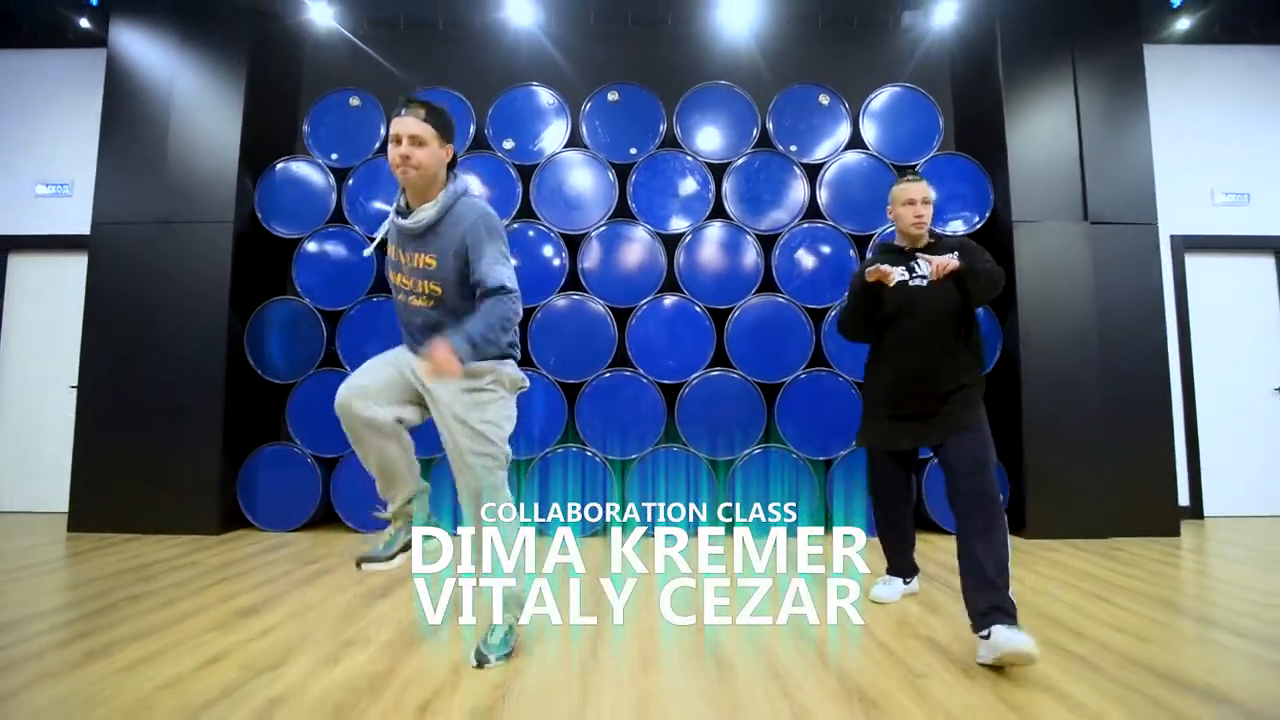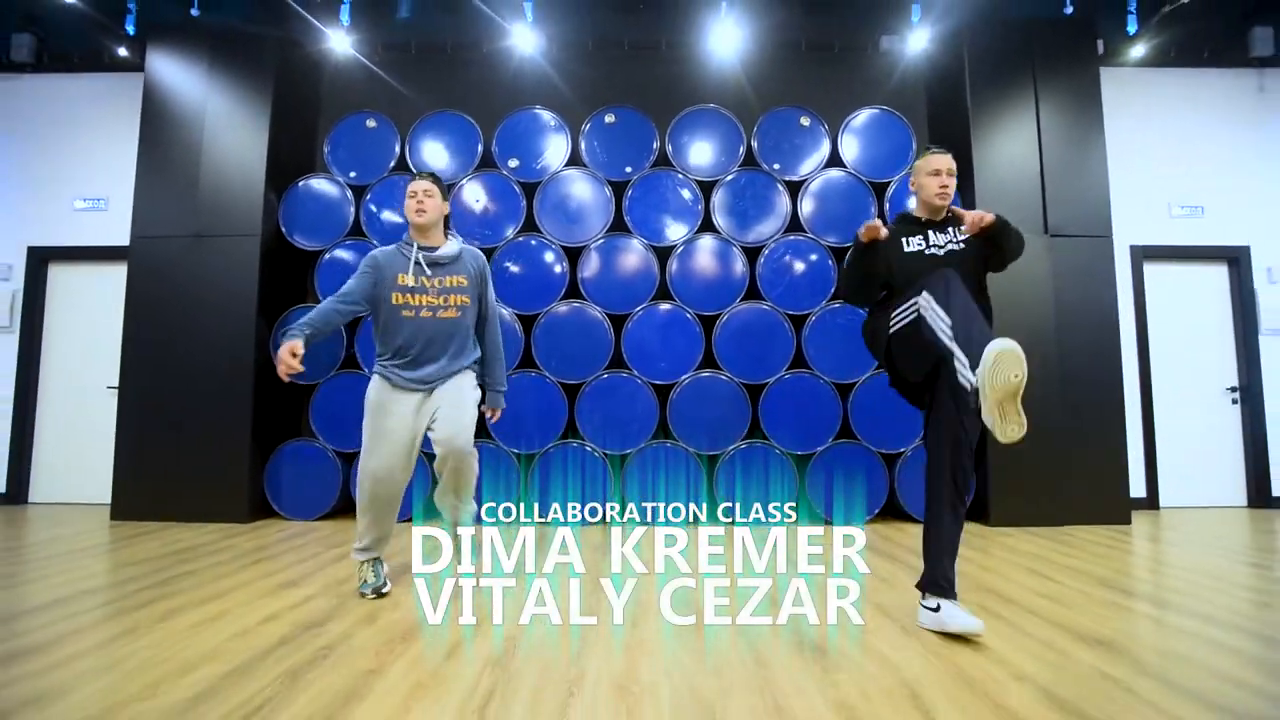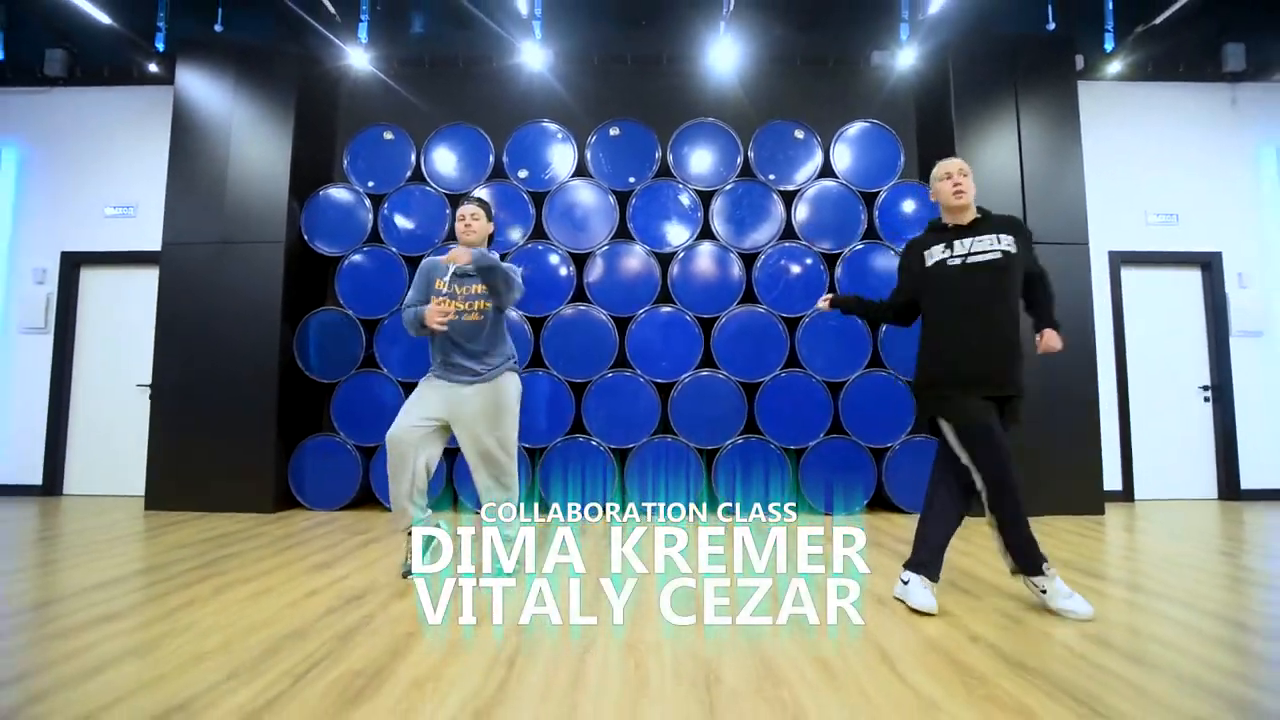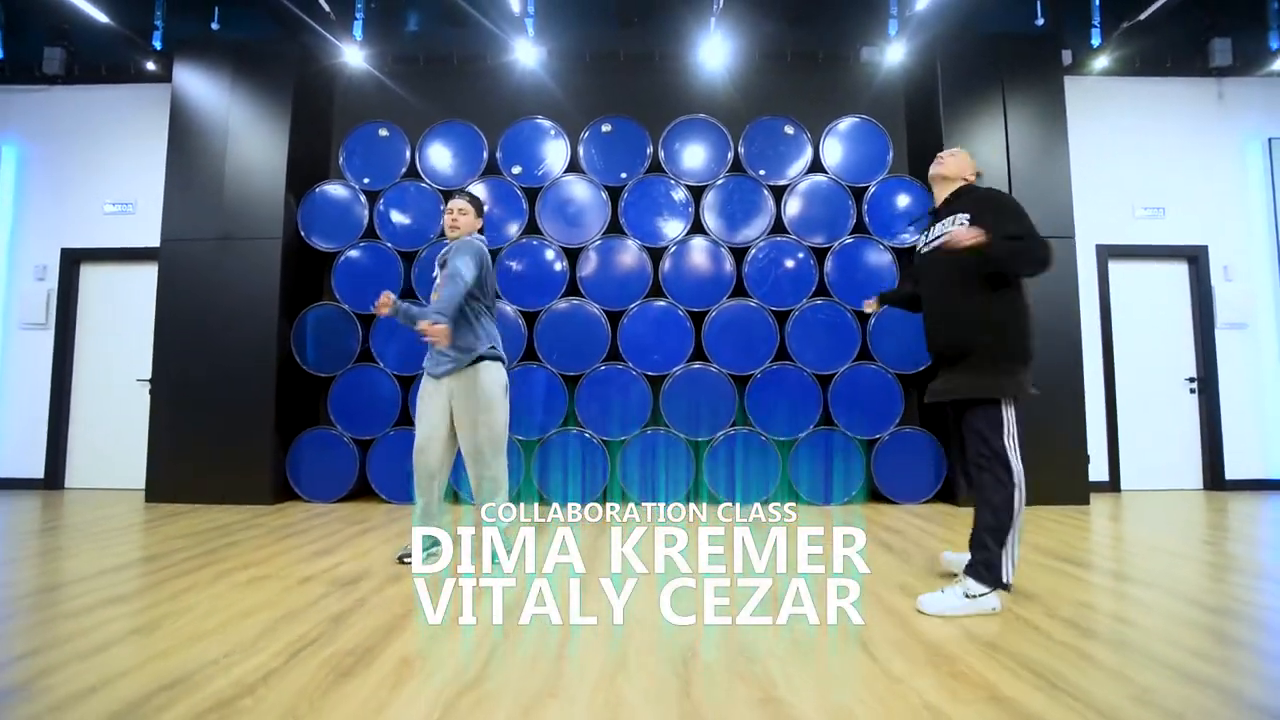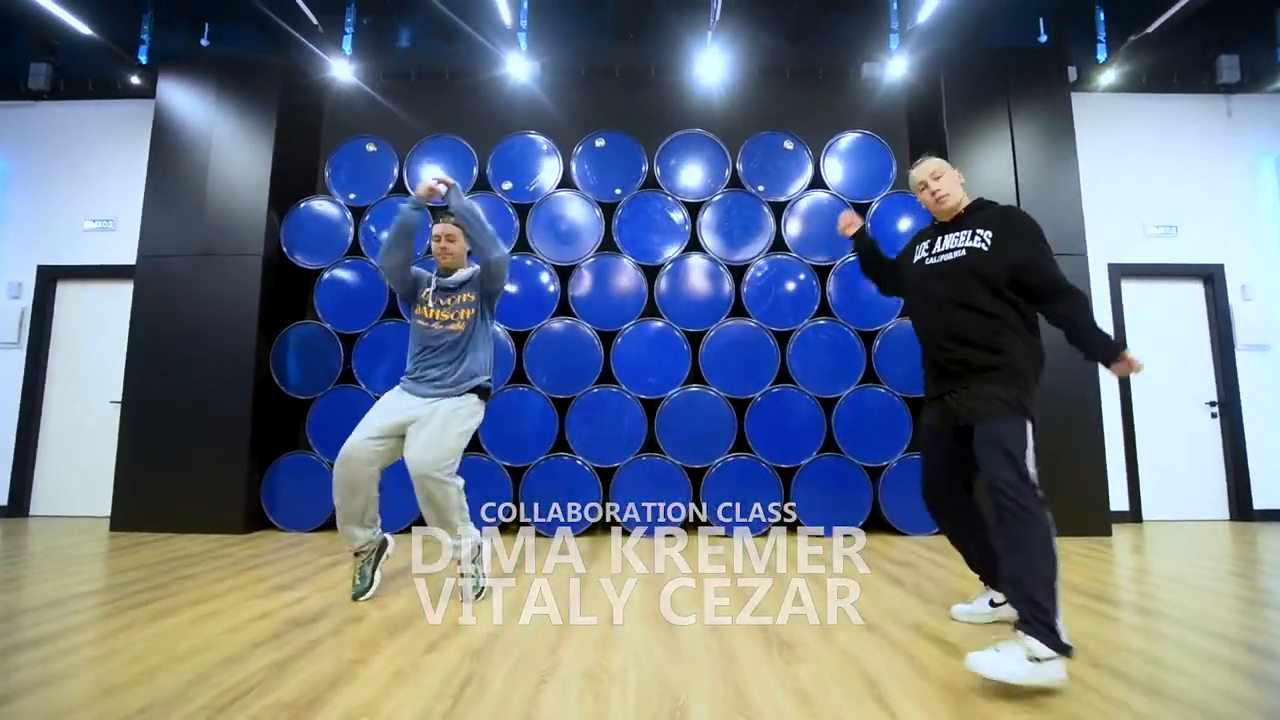
dt=0.7s
person 1, frame 1
left shoulder: (957, 248)
right shoulder: (877, 264)
left elbow: (991, 283)
right elbow: (852, 330)
left wrist: (961, 268)
right wrist: (868, 289)
left hip: (957, 398)
right hip: (894, 404)
left knee: (978, 498)
right knee: (889, 497)
left ankle: (994, 626)
right ankle: (902, 572)
person 1, frame 2
left shoulder: (971, 227)
right shoulder: (891, 233)
left elbow: (1010, 250)
right elbow: (854, 294)
left wrist: (992, 225)
right wrist: (865, 245)
left hip: (955, 363)
right hip: (902, 338)
left knee: (952, 474)
right knee: (943, 285)
left ankle: (937, 597)
right ankle: (990, 373)
person 1, frame 3
left shoulder: (1012, 230)
right shoulder: (921, 250)
left elbow: (1034, 280)
right elbow: (899, 310)
left wrist: (1047, 322)
right wrist: (845, 303)
left hip: (997, 379)
right hip: (952, 383)
left knee: (956, 478)
right knee: (994, 475)
left ankle: (917, 573)
right ankle: (1037, 574)
person 1, frame 4
left shoulder: (990, 205)
right shoulder: (933, 229)
left elbow: (1034, 256)
left wrist: (985, 245)
right wrist: (887, 299)
left hip: (990, 356)
right hip: (960, 360)
left knee: (993, 460)
right knee: (983, 457)
left ankle: (984, 582)
right ankle: (991, 557)
person 1, frame 5
left shoulder: (1006, 224)
right shoulder: (922, 243)
left elbow: (1056, 293)
right elbow: (890, 283)
left wrist: (1104, 347)
right wrist: (861, 240)
left hip: (1002, 383)
right hip: (947, 389)
left knee: (1011, 487)
right knee: (942, 494)
left ankle: (1042, 642)
right ankle: (1008, 587)
person 2, frame 1
left shoulder: (475, 219)
right shoulder: (398, 219)
left elbow: (504, 302)
left wrist: (461, 345)
left hip: (476, 372)
right hip: (415, 357)
left knee: (484, 492)
right knee: (356, 400)
left ankle: (508, 610)
right ankle: (409, 505)
person 2, frame 2
left shoulder: (473, 262)
right shoulder: (381, 261)
left elbow: (489, 329)
right elbow: (342, 303)
left wrist: (494, 389)
right wrist: (297, 335)
left hip: (455, 379)
right hip: (394, 385)
left knee: (456, 445)
right knee: (379, 475)
left ankle: (459, 522)
right ankle: (370, 558)
person 2, frame 3
left shoulder: (501, 268)
right shoulder: (431, 266)
left elbow: (511, 292)
right elbow: (412, 307)
left wrist: (478, 259)
right wrist: (423, 315)
left hip: (493, 382)
right hip: (441, 380)
left knee: (495, 466)
right knee: (402, 439)
right ankle: (419, 528)
person 2, frame 4
left shoulder: (470, 249)
right shoulder: (446, 262)
left elbow: (457, 283)
left wrist: (439, 317)
right wrist: (401, 311)
left hip: (479, 369)
right hip: (437, 373)
left knee: (485, 457)
right knee: (428, 455)
right ankle: (428, 537)
person 2, frame 5
left shoulder: (485, 280)
right shoulder: (413, 280)
left elbow: (497, 257)
right elbow: (390, 260)
left wrist: (457, 200)
right wrist: (418, 202)
left hip: (460, 398)
right hip: (409, 393)
left knee: (427, 465)
right knee: (355, 457)
left ankle: (468, 552)
right ankle: (366, 545)
